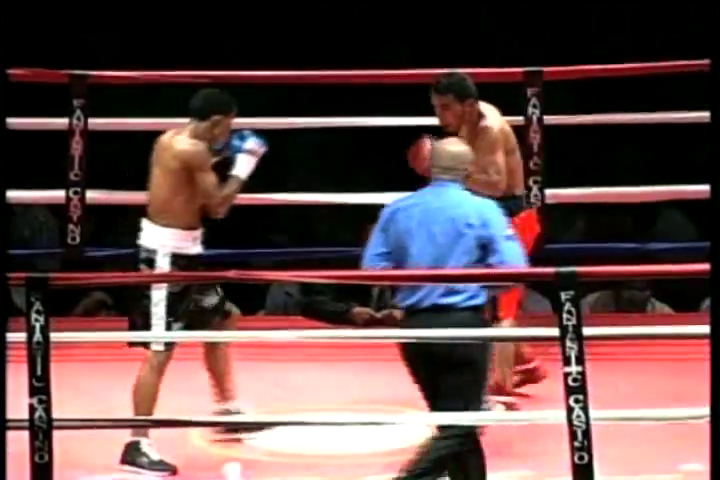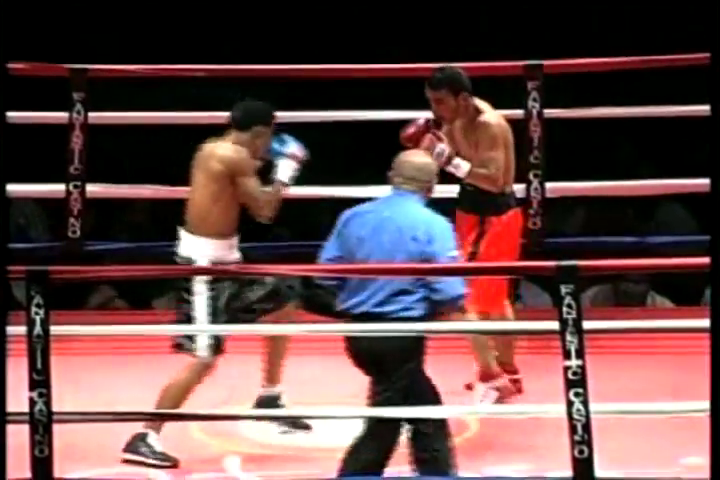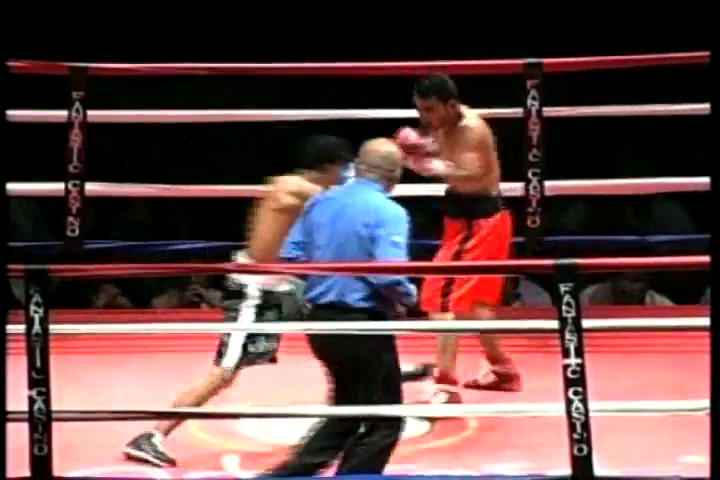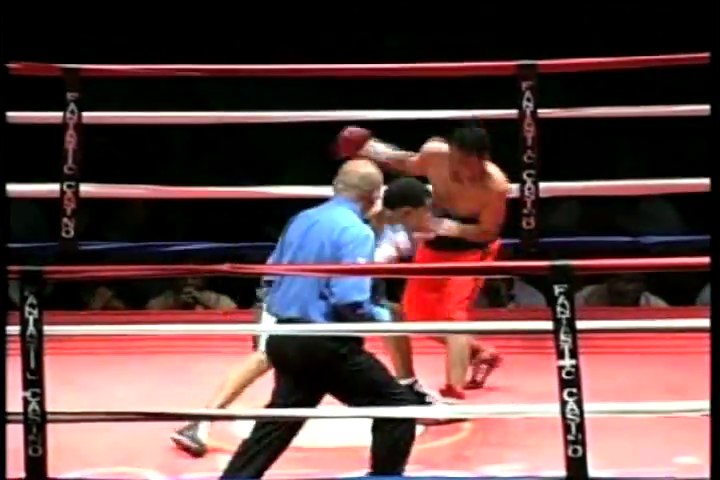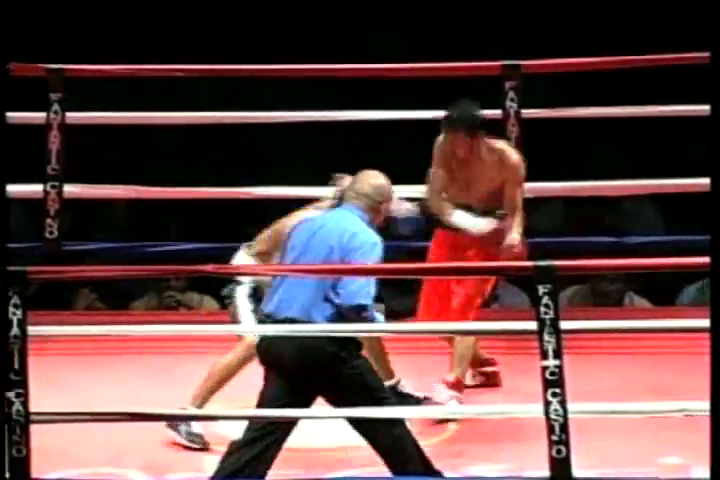
dt=0.2s
person 1, frame 1
left shoulder: (171, 139)
right shoulder: (192, 149)
right elbow: (218, 206)
left wrist: (213, 157)
right wrist: (244, 165)
left hip: (181, 250)
right hip: (167, 254)
left knee: (219, 324)
right knee: (160, 352)
left ankle: (229, 409)
right ankle: (137, 445)
person 1, frame 2
left shoulder: (211, 151)
right shoulder: (236, 157)
right elbow: (264, 211)
left wrist: (256, 162)
right wrist: (286, 170)
left hip: (221, 258)
right hip: (205, 263)
left knee: (282, 305)
right knee: (202, 359)
left ankle: (270, 397)
right ankle: (144, 438)
person 1, frame 3
left shoulder: (286, 185)
right shoulder: (306, 192)
left hip: (277, 283)
right hip: (257, 290)
right knee: (224, 374)
right ankle: (152, 439)
person 1, frame 4
left shoulder: (377, 215)
right shoulder: (363, 222)
right wrist: (386, 253)
left knee: (388, 314)
right knee: (265, 357)
left ankle: (408, 389)
right ankle: (198, 424)
person 1, frame 5
left shoulder: (331, 211)
right shoulder: (303, 226)
right hip: (252, 276)
right knee: (255, 343)
left ankle: (392, 390)
right ankle: (187, 418)
person 2, frame 1
left shoulder: (395, 211)
right shoulder: (483, 211)
left elbow: (373, 269)
right elbow: (513, 271)
left hip: (416, 326)
right hip: (464, 325)
left knee: (450, 420)
right knee: (460, 426)
person 2, frame 2
left shoulder: (353, 216)
right shoulder: (433, 225)
right elbow: (452, 294)
right wrist: (427, 300)
left hip: (359, 333)
right hip: (398, 336)
left knee: (426, 408)
right knee: (381, 429)
person 2, frame 3
left shoulder: (319, 204)
right shoulder: (389, 212)
left elbow: (291, 257)
right elbow: (390, 279)
right wrist: (408, 295)
left hip: (322, 322)
right hip: (362, 326)
left knee: (348, 414)
right knee: (384, 420)
left ankle: (290, 474)
person 2, frame 4
left shoulder: (299, 222)
right shoulder: (356, 233)
left elbow: (275, 276)
right elbow: (350, 301)
right wrist: (377, 318)
left hip: (286, 339)
right hip: (327, 343)
left knee: (276, 425)
right knee: (397, 409)
person 2, frame 5
left shoulder: (304, 226)
right shoulder: (364, 239)
left elbow: (279, 281)
right elbow: (354, 304)
right wrist: (375, 321)
left hip: (277, 339)
right hip: (323, 345)
left knee: (267, 425)
right knee: (382, 418)
person 3, frame 1
left shoulder: (491, 130)
right shoulder: (471, 122)
left elbow: (494, 185)
left hip: (509, 219)
left knee: (495, 307)
right knee: (496, 303)
left ankle: (502, 390)
right ankle: (525, 363)
person 3, frame 2
left shoulder: (490, 125)
right shoulder: (457, 118)
left elbow: (494, 180)
right elbow: (450, 157)
left wrist: (448, 160)
right wrist: (429, 143)
left hip: (493, 219)
right hip: (476, 215)
left knee: (465, 300)
right knee: (494, 298)
left ankle: (492, 378)
right ankle: (507, 372)
person 3, frame 3
left shoulder: (470, 129)
right shoulder: (446, 125)
left elbow: (466, 179)
right elbow: (434, 163)
left wrist: (428, 160)
right wrist: (418, 149)
left hip: (479, 223)
right hip: (465, 220)
left knee: (439, 299)
right knee: (473, 300)
left ankle: (446, 385)
right ankle: (502, 369)
person 3, frame 4
left shoulder: (494, 185)
right shoulder: (436, 154)
left elbow: (488, 232)
right elbow: (406, 164)
left wrist: (446, 226)
right wrist: (369, 148)
left hip: (473, 249)
right hip: (437, 244)
left knee: (453, 313)
right knee: (422, 312)
left ankle: (453, 394)
right ankle: (481, 353)
person 3, frame 5
left shoulder: (508, 159)
right shoulder: (443, 144)
left elbow: (514, 209)
right elbow: (435, 198)
left wrist: (513, 236)
right wrist: (471, 224)
left hip: (488, 241)
right hip: (450, 234)
left knee: (465, 307)
right knee: (435, 312)
left ankle: (453, 385)
right ankle: (483, 365)
